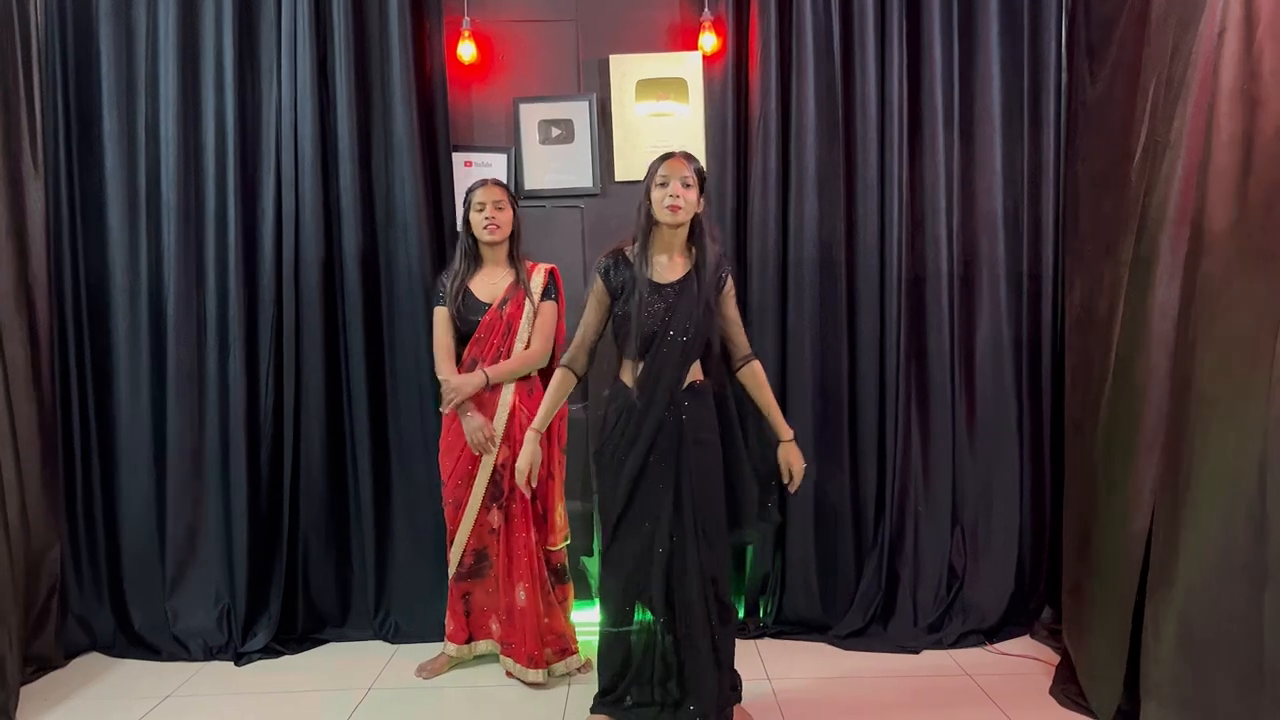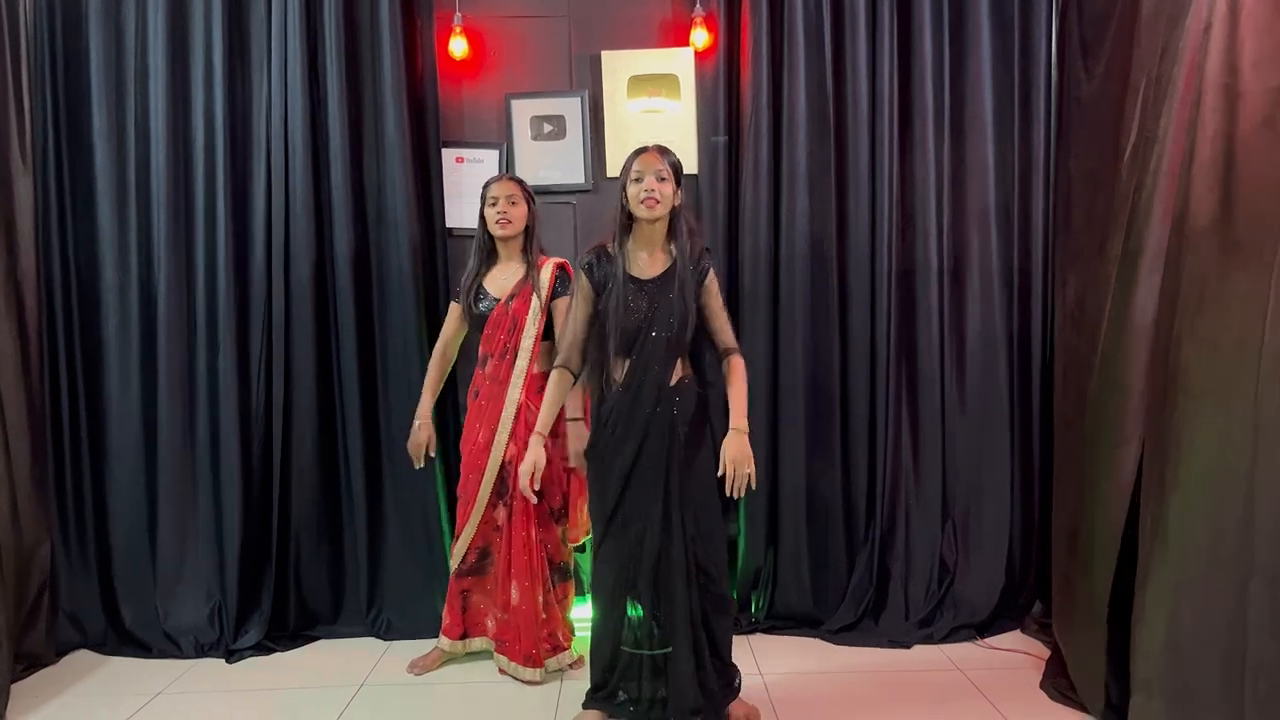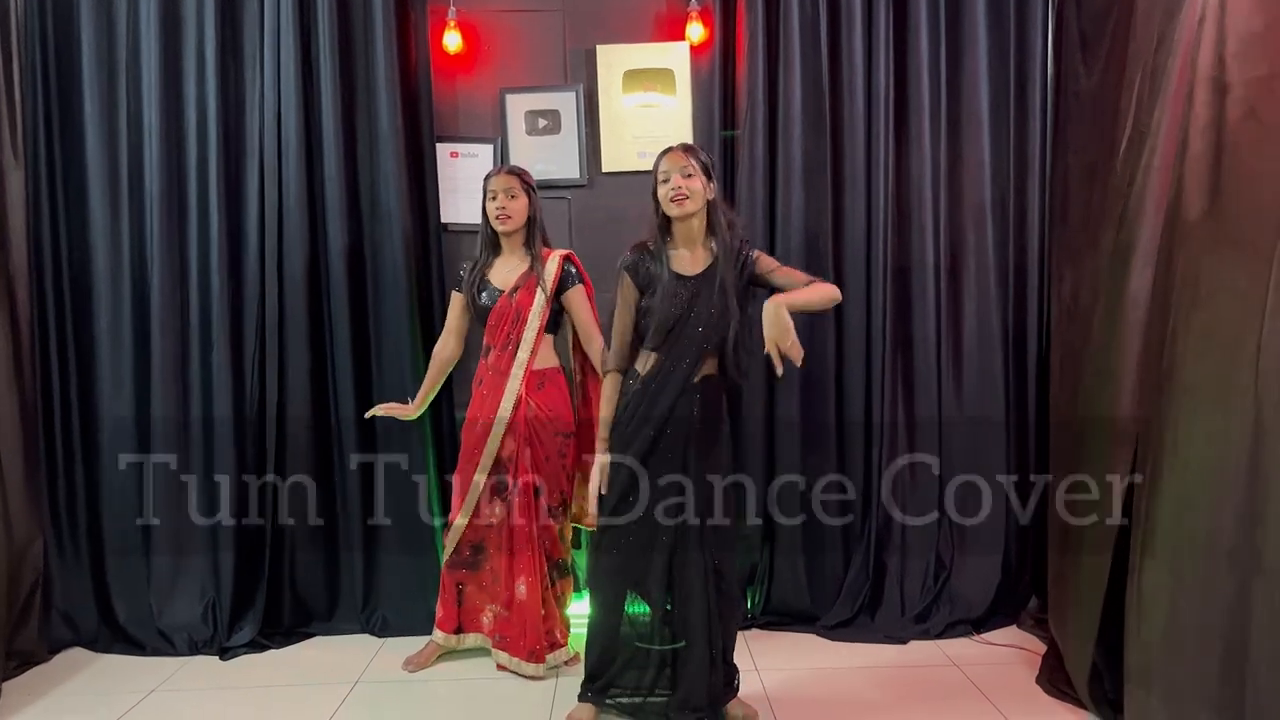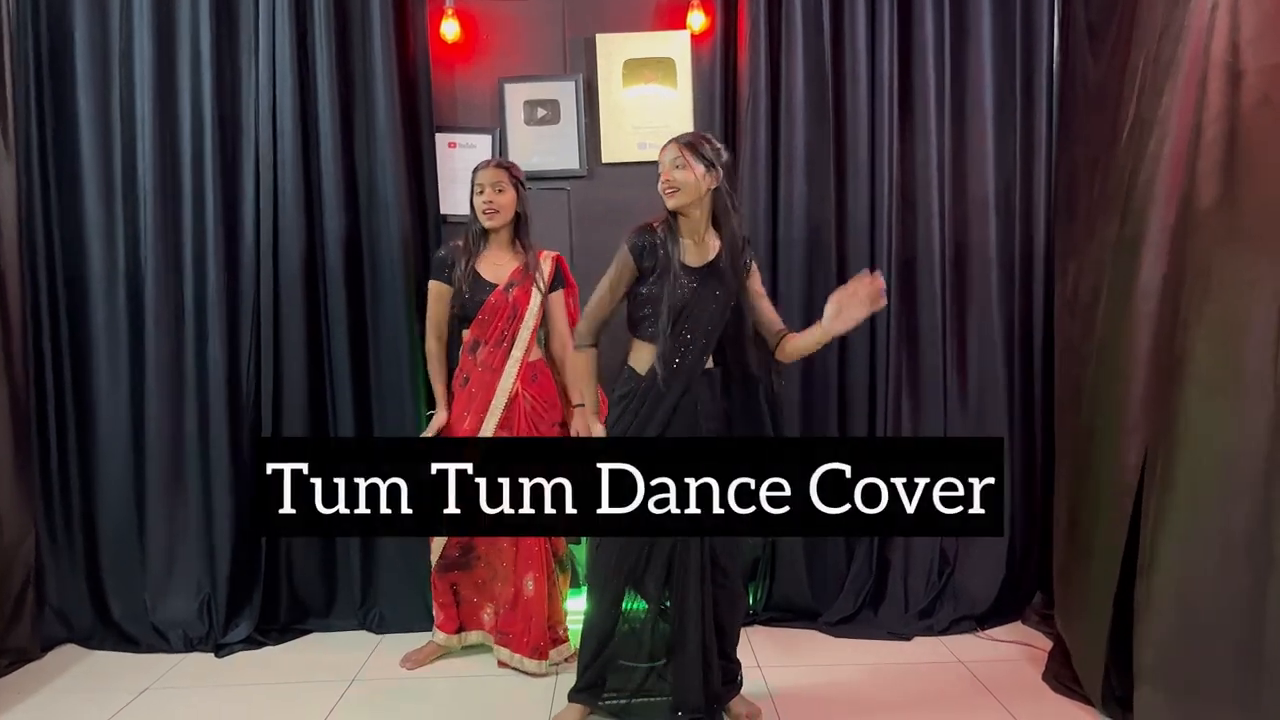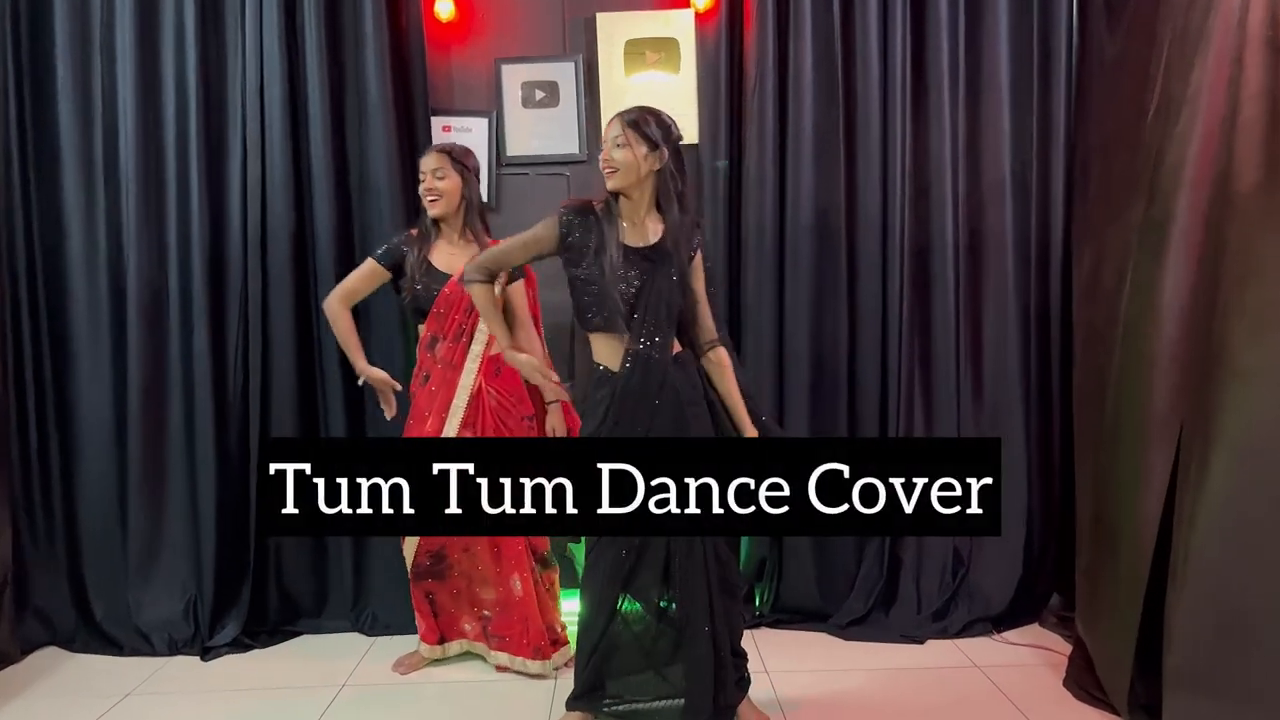
dt=0.3s
person 1, frame 1
left shoulder: (714, 271)
right shoulder: (616, 268)
left elbow: (741, 358)
right elbow: (575, 358)
left wrist: (784, 436)
right wrist: (535, 431)
left hip: (692, 422)
right hip: (627, 423)
left knee: (701, 557)
right knee: (627, 558)
person 1, frame 2
left shoulder: (696, 265)
right shoulder: (598, 265)
left elbow: (729, 353)
right elbow: (569, 359)
left wrist: (738, 429)
right wrist: (538, 437)
left hip: (681, 419)
right hip: (619, 422)
left knee: (698, 554)
right knee: (621, 555)
person 1, frame 3
left shoulder: (736, 257)
right shoulder: (640, 263)
left elbow: (831, 293)
right elbow: (616, 363)
left wrist: (783, 300)
right wrist: (602, 450)
left hip: (703, 419)
right hip: (641, 417)
left knee: (708, 553)
right knee: (622, 553)
person 1, frame 4
left shoulder: (737, 257)
right shoulder: (644, 245)
left elbow: (780, 345)
right elbow: (584, 333)
left wrist: (832, 324)
right wrist: (584, 413)
left hip: (705, 412)
right hip: (640, 409)
left knee: (711, 551)
right knee: (621, 549)
person 1, frame 5
left shoulder: (683, 238)
right shoulder: (580, 224)
left elbow: (707, 340)
right elbow: (479, 270)
left wrist: (746, 428)
right wrist: (508, 349)
left hip: (678, 399)
right hip: (612, 403)
left knee: (700, 544)
right knee: (615, 548)
person 2, frame 1
left shoulder: (540, 278)
right shoulder: (451, 283)
left elbow: (541, 353)
right elbow: (442, 358)
left wrist: (482, 378)
right wrist: (468, 412)
left hip: (524, 413)
right hip: (466, 415)
left knee: (531, 528)
right knee: (469, 525)
left ankle: (542, 644)
right ankle: (462, 638)
person 2, frame 2
left shoulder: (553, 273)
right shoulder: (473, 277)
right elbow: (444, 351)
left wrist: (575, 419)
right wrist: (423, 415)
left hip: (538, 408)
right hip: (485, 410)
left knee: (538, 525)
right knee: (477, 522)
left ankle: (539, 641)
right ankle: (458, 634)
person 2, frame 3
left shoulder: (558, 266)
right shoulder: (474, 271)
left elbow: (591, 337)
right elbow: (451, 343)
right wrist: (419, 404)
left hip: (543, 402)
right hip: (487, 403)
left knee: (538, 519)
right knee: (472, 513)
left ankle: (537, 638)
right ankle: (451, 630)
person 2, frame 4
left shoulder: (545, 267)
right shoulder: (452, 259)
left elbow: (562, 343)
right elbow: (435, 336)
left wrist: (582, 409)
right wrist: (442, 406)
left hip: (532, 399)
right hip: (472, 398)
left ankle: (536, 634)
right ankle: (449, 629)
person 2, frame 5
right shoulder: (407, 249)
left elbow: (525, 335)
right elbow: (336, 302)
left wrist: (553, 402)
right wrist: (363, 367)
left hip: (498, 395)
right hip: (433, 396)
left ankle: (533, 637)
right ankle: (439, 636)
